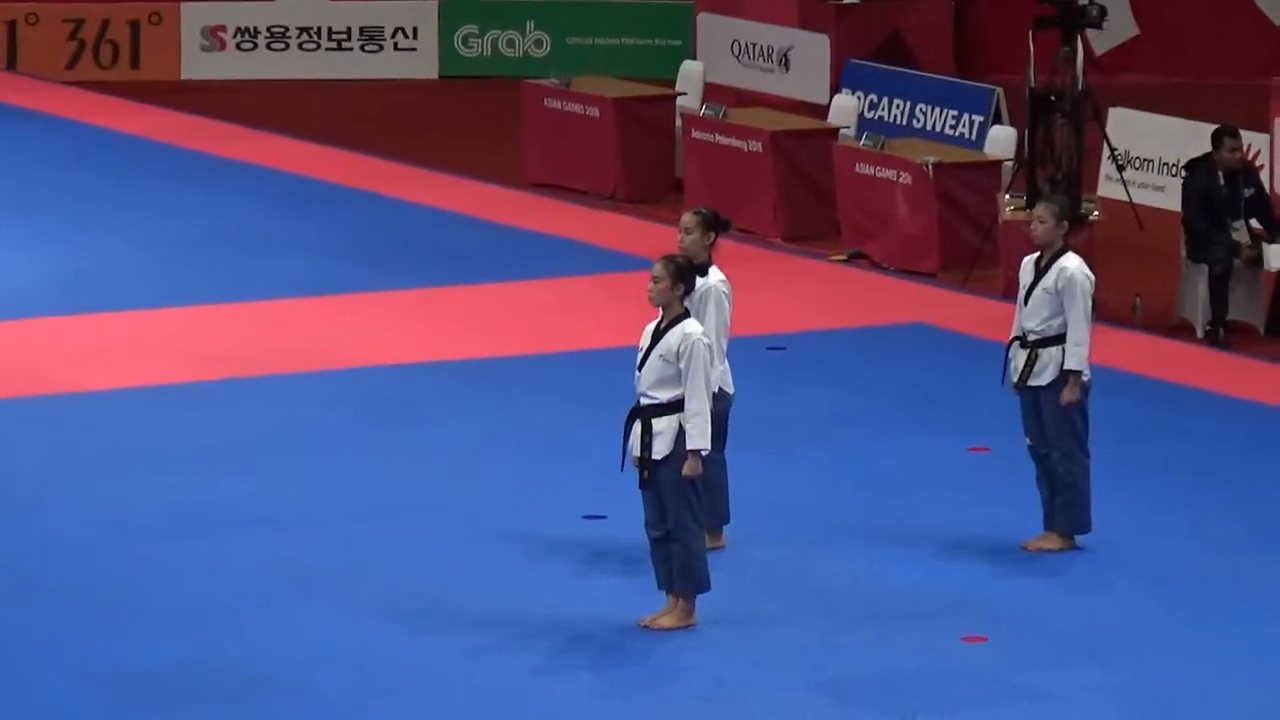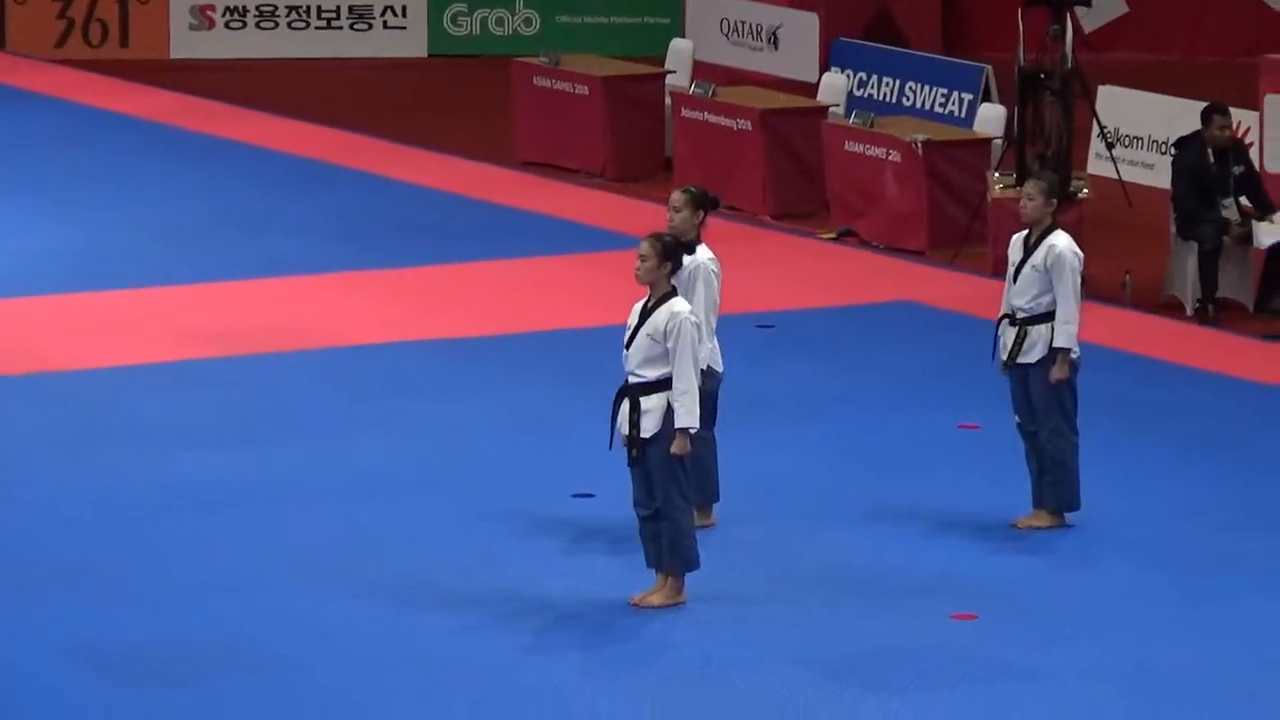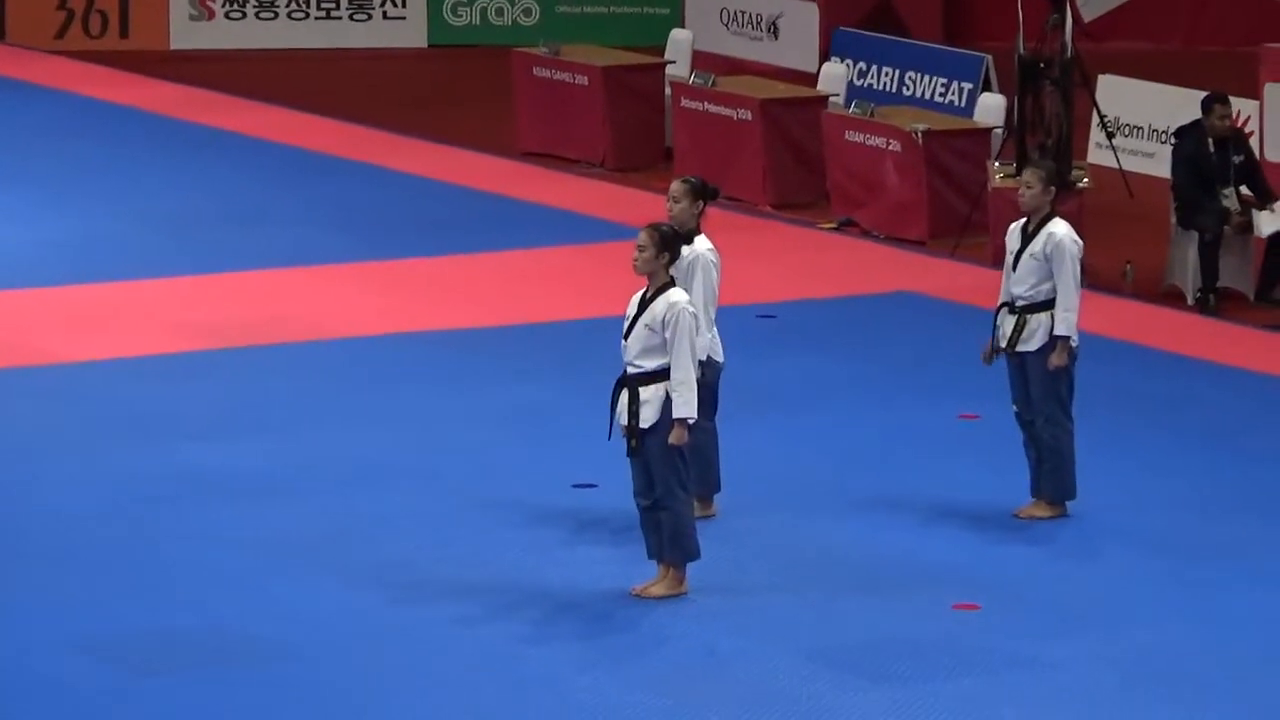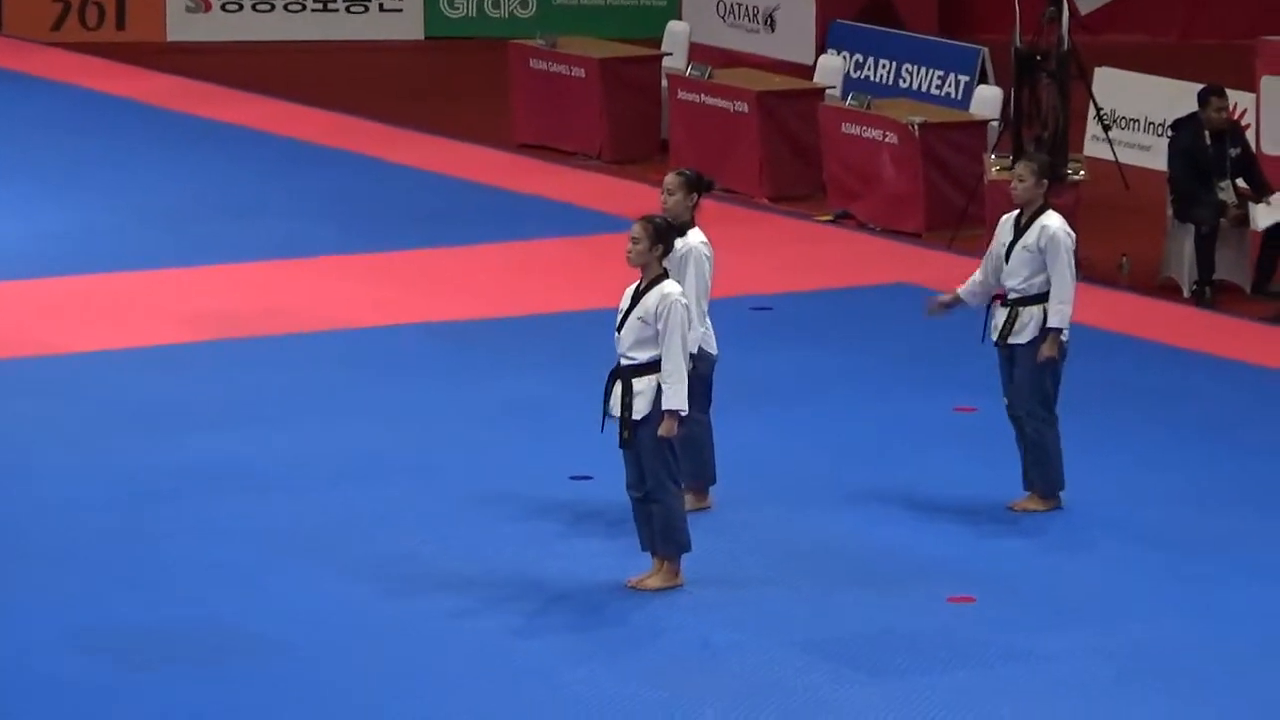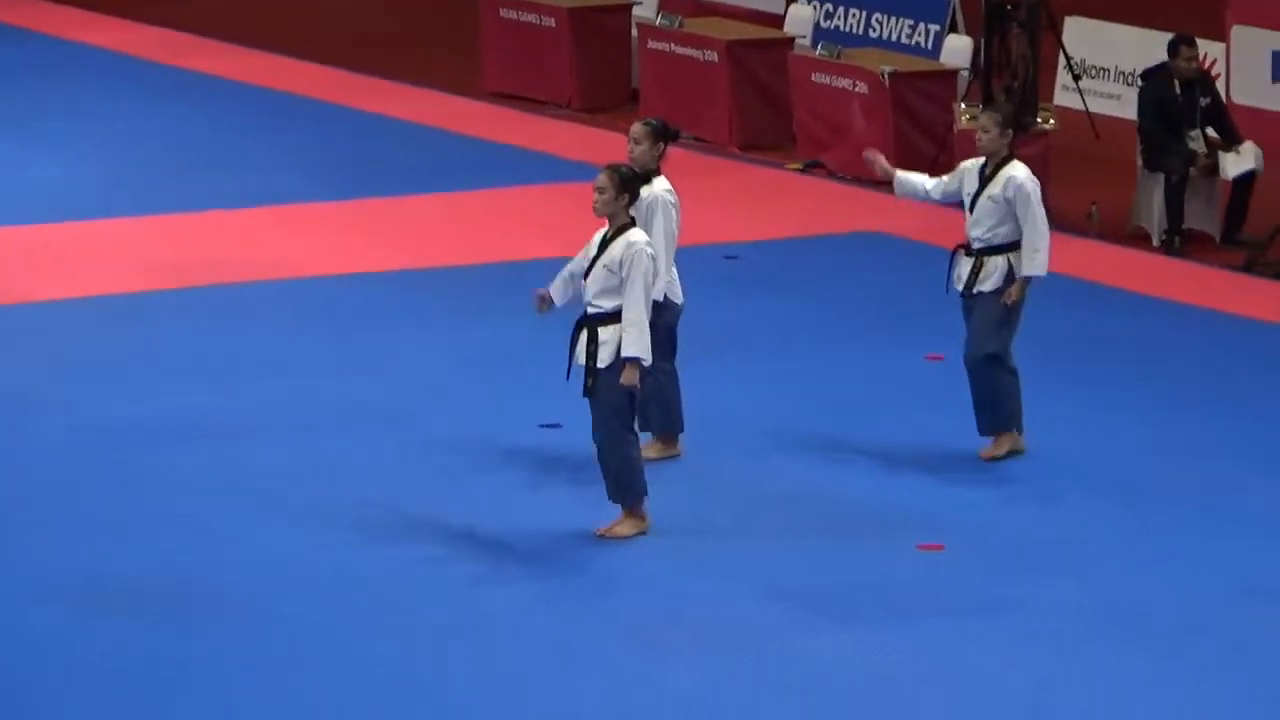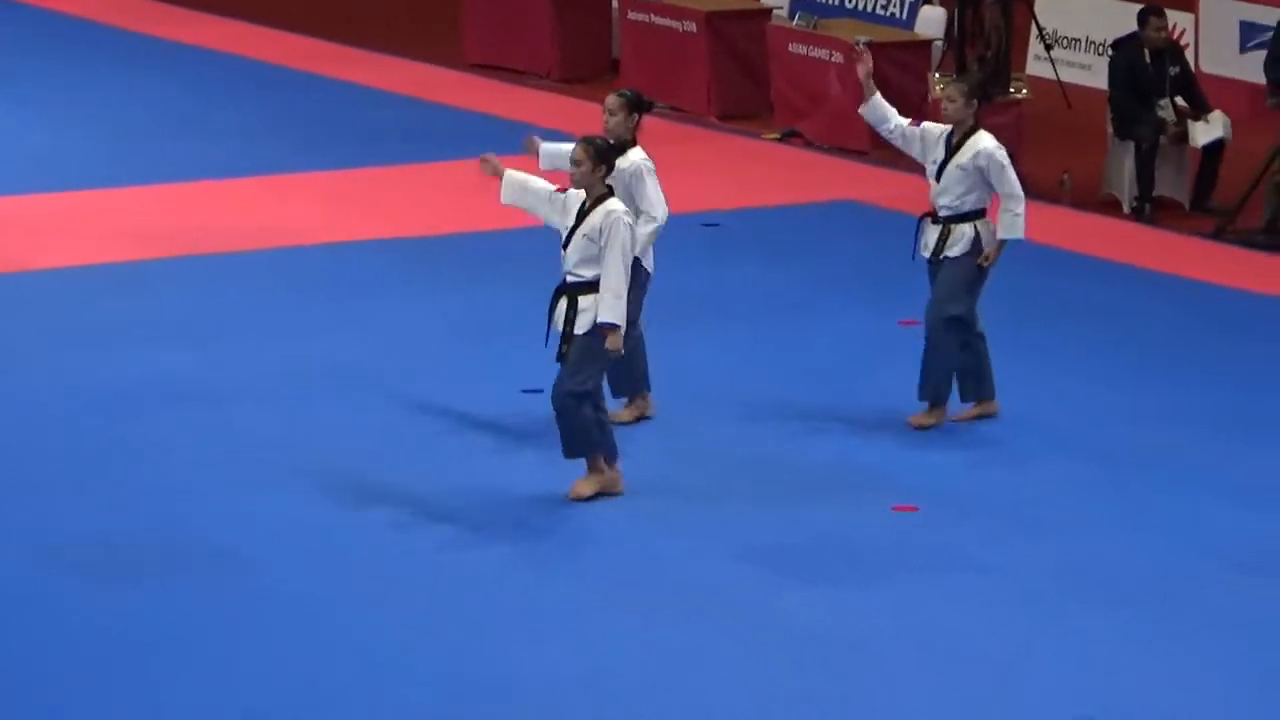
dt=0.2s
person 1, frame 1
left shoulder: (691, 337)
right shoulder: (652, 330)
left elbow: (698, 399)
left wrist: (695, 453)
right wrist: (639, 445)
left hip: (676, 439)
right hip: (650, 436)
left knee: (683, 523)
right knee: (657, 524)
left ankle: (686, 608)
right ankle: (671, 602)
person 1, frame 2
left shoulder: (678, 315)
right shoulder: (640, 309)
left elbow: (686, 377)
left wrist: (683, 431)
right wrist: (628, 423)
left hip: (664, 417)
right hip: (638, 414)
left knee: (671, 500)
right knee: (646, 502)
left ankle: (675, 586)
right ankle: (661, 579)
person 1, frame 3
left shoulder: (676, 306)
right shoulder: (639, 299)
left elbow: (684, 368)
left wrist: (681, 422)
left hip: (662, 407)
right hip: (637, 405)
left knee: (671, 491)
right knee: (646, 493)
left ankle: (677, 576)
right ankle: (663, 570)
person 1, frame 4
left shoulder: (669, 298)
right shoulder: (634, 291)
left elbow: (675, 360)
left wrist: (671, 414)
right wrist: (620, 399)
left hip: (654, 399)
right hip: (630, 397)
left knee: (661, 482)
right knee: (639, 484)
left ankle: (672, 568)
right ankle: (658, 562)
person 1, frame 5
left shoulder: (636, 247)
right shoulder: (602, 237)
left elbow: (637, 308)
right elbow: (579, 271)
left wrist: (632, 363)
right wrist: (552, 294)
left hip: (618, 347)
right hip: (595, 344)
left knee: (616, 430)
right knee: (604, 431)
left ankle: (637, 514)
right ankle: (626, 511)
person 1, frame 6
left shoulder: (614, 216)
right shoulder: (572, 201)
left elbow: (617, 277)
right elbow: (539, 192)
left wrist: (614, 329)
right wrist: (501, 172)
left hip: (596, 314)
right hip: (573, 310)
left knee: (568, 392)
right knee: (583, 393)
left ankle: (598, 470)
right ankle: (609, 474)
person 2, frame 1
left shoulder: (1072, 272)
right shoulder: (1029, 264)
left elbow: (1079, 330)
left wrist: (1073, 382)
right wrist: (1015, 366)
left hip: (1058, 369)
right hip: (1030, 366)
left knee: (1066, 451)
right knee: (1040, 449)
left ankle: (1065, 531)
right ankle: (1052, 528)
person 2, frame 2
left shoulder: (1061, 249)
right shoulder: (1018, 242)
left elbow: (1068, 307)
left wrist: (1062, 359)
right wrist: (1005, 344)
left hip: (1047, 346)
right hip: (1019, 343)
left knee: (1055, 429)
right knee: (1029, 427)
left ankle: (1055, 509)
right ankle: (1042, 505)
person 2, frame 3
left shoulder: (1060, 237)
right shoulder: (1016, 231)
left elbow: (1068, 295)
left wrist: (1062, 346)
right wrist: (998, 335)
left hip: (1046, 334)
right hip: (1018, 332)
left knee: (1051, 417)
right knee: (1027, 416)
left ankle: (1055, 499)
right ankle: (1042, 495)
person 2, frame 4
left shoulder: (1053, 229)
right shoulder: (1008, 223)
left elbow: (1063, 287)
right elbow: (990, 271)
left wrist: (1053, 338)
right wrist: (956, 297)
left hip: (1037, 326)
right hip: (1009, 323)
left knee: (1036, 409)
right knee: (1018, 408)
left ankle: (1047, 492)
right ankle: (1037, 487)
person 2, frame 5
left shoulder: (1019, 180)
right shoulder: (970, 170)
left elbow: (1037, 233)
right elbow: (934, 189)
left wrist: (1023, 283)
right wrist: (891, 173)
left hip: (1002, 275)
right hip: (973, 272)
left knee: (983, 354)
right knee: (984, 355)
left ankle: (1007, 431)
right ankle: (1006, 433)
person 2, frame 6
left shoulder: (986, 150)
right shoulder: (933, 136)
left elbow: (1013, 198)
right elbow: (893, 125)
left wrist: (998, 244)
right wrist: (867, 83)
left hip: (967, 242)
right hip: (938, 239)
left knee: (940, 317)
right knee: (958, 319)
left ankle: (936, 403)
right ankle: (983, 399)
person 3, frame 1
left shoulder: (713, 285)
left elbow: (714, 343)
left hip: (707, 384)
left knee: (707, 455)
left ankle: (713, 532)
right ankle: (698, 525)
person 3, frame 2
left shoulder: (702, 263)
left elbow: (703, 321)
left hip: (696, 363)
left knee: (696, 433)
left ankle: (703, 510)
right ankle: (688, 503)
person 3, frame 3
left shoulder: (700, 253)
left elbow: (701, 312)
left wrist: (693, 360)
left hip: (697, 353)
left knee: (697, 424)
left ankle: (704, 501)
right ankle: (691, 494)
person 3, frame 4
left shoulder: (694, 247)
left elbow: (694, 305)
left hip: (691, 346)
left knee: (691, 416)
left ankle: (699, 492)
right ankle: (688, 486)
person 3, frame 5
left shoulder: (659, 195)
left elbow: (661, 253)
left wrist: (648, 299)
left hip: (656, 294)
left knee: (657, 364)
right knee: (642, 363)
left ankle: (668, 440)
right ankle: (659, 435)
person 3, frame 6
left shoulder: (638, 164)
left elbow: (657, 214)
left wrist: (628, 251)
right wrist: (542, 148)
left hip: (629, 260)
right knee: (623, 328)
left ankle: (637, 401)
right ankle: (639, 399)
person 4, frame 1
left shoulder: (1248, 171)
right shoulder: (1198, 179)
right elbow: (1197, 227)
right wrist: (1235, 249)
left hip: (1240, 237)
right hip: (1206, 241)
right knee: (1221, 259)
right ankle: (1216, 327)
person 4, frame 2
left shoulder: (1238, 149)
right shoulder: (1188, 156)
left elbow: (1253, 185)
right elbow: (1186, 204)
right wrist: (1225, 227)
left hip: (1230, 214)
right hip: (1196, 218)
right knee: (1211, 236)
right ankle: (1207, 304)
person 4, frame 3
left shoulder: (1238, 137)
right shoulder: (1187, 145)
left elbow: (1253, 174)
right elbow: (1187, 193)
left wrist: (1270, 202)
right wrist: (1225, 216)
left hip: (1230, 203)
right hip: (1195, 207)
right knee: (1212, 226)
right ankle: (1207, 294)
person 4, frame 4
left shoulder: (1234, 130)
right shoulder: (1184, 138)
left elbow: (1250, 166)
right elbow: (1183, 185)
left wrist: (1266, 195)
right wrist: (1222, 209)
left hip: (1227, 196)
right hip: (1192, 200)
right knee: (1208, 219)
left ankle: (1262, 282)
right ankle: (1203, 287)
person 4, frame 5
left shoulder: (1204, 80)
right shoulder: (1154, 88)
left elbow: (1220, 116)
right elbow: (1152, 135)
left wrist: (1237, 145)
right wrist: (1191, 158)
left hip: (1197, 145)
right hip: (1162, 149)
right knee: (1178, 169)
left ankle: (1231, 232)
right ankle: (1173, 236)
person 4, frame 6
left shoulder: (1173, 49)
right shoulder: (1124, 57)
left elbow: (1189, 85)
right elbow: (1122, 104)
left wrist: (1206, 113)
right wrist: (1161, 126)
left hip: (1166, 113)
right hip: (1132, 118)
right knee: (1148, 137)
left ankle: (1201, 199)
right ankle: (1143, 203)
